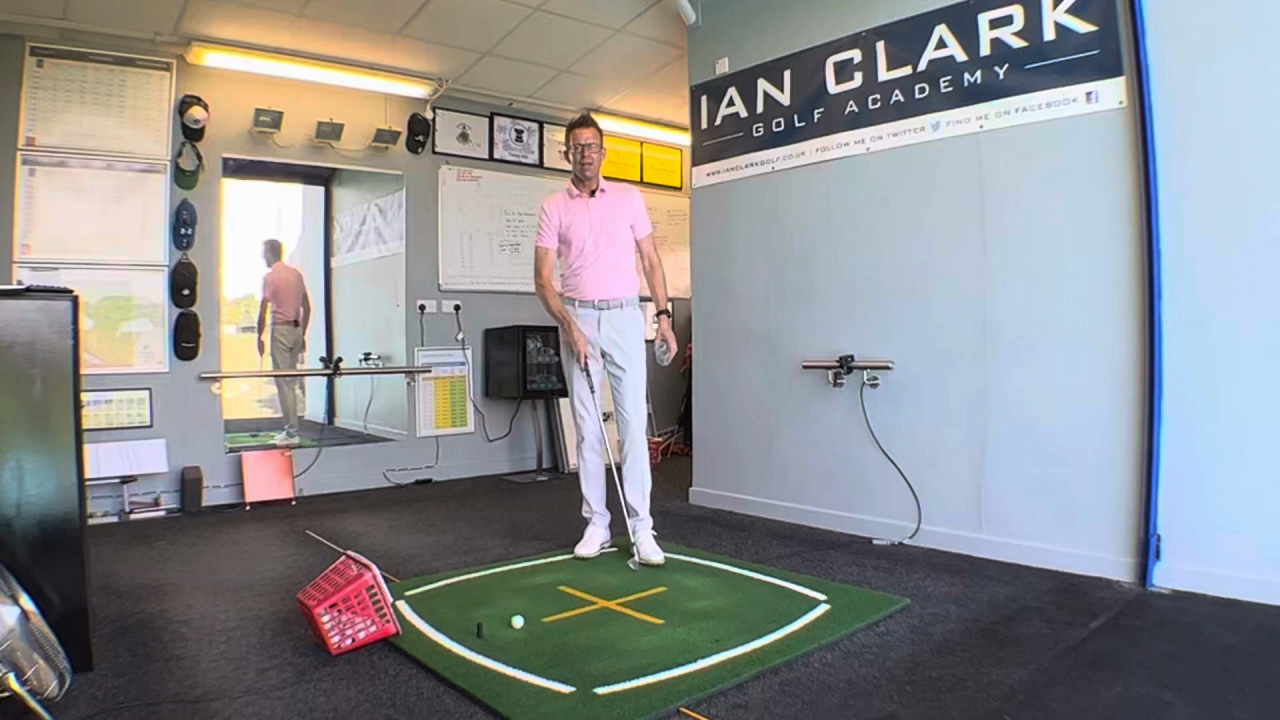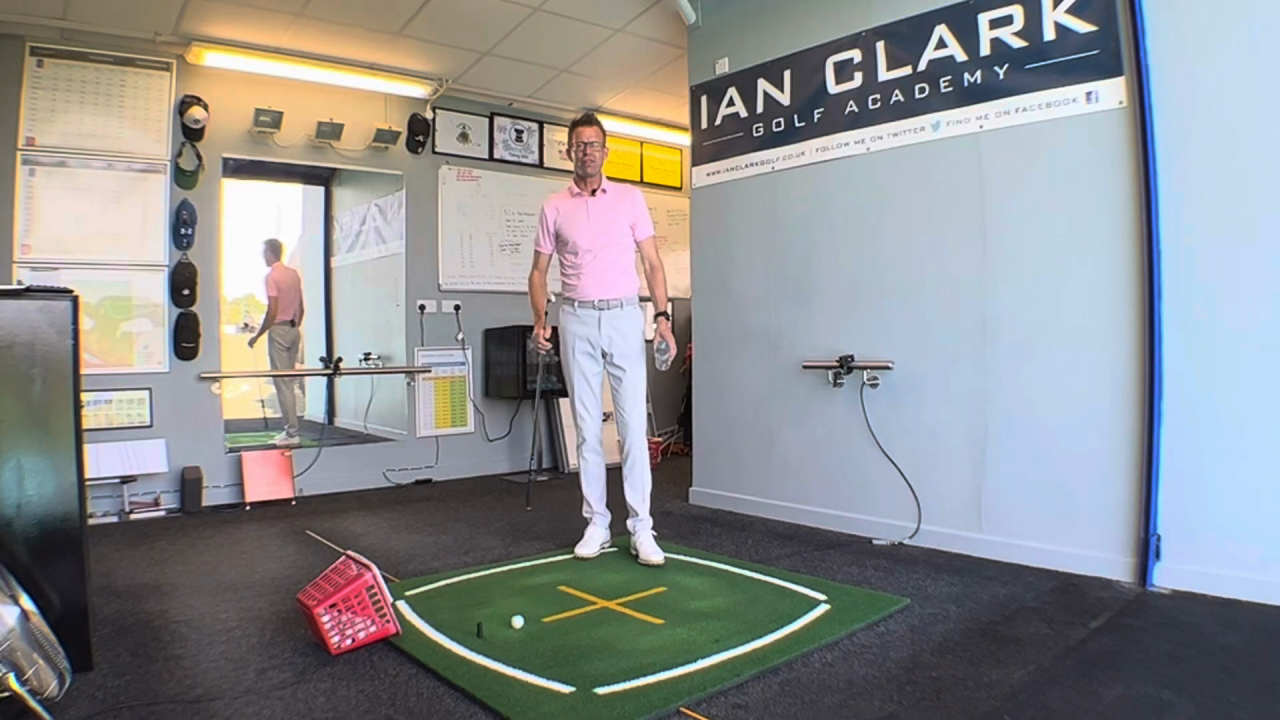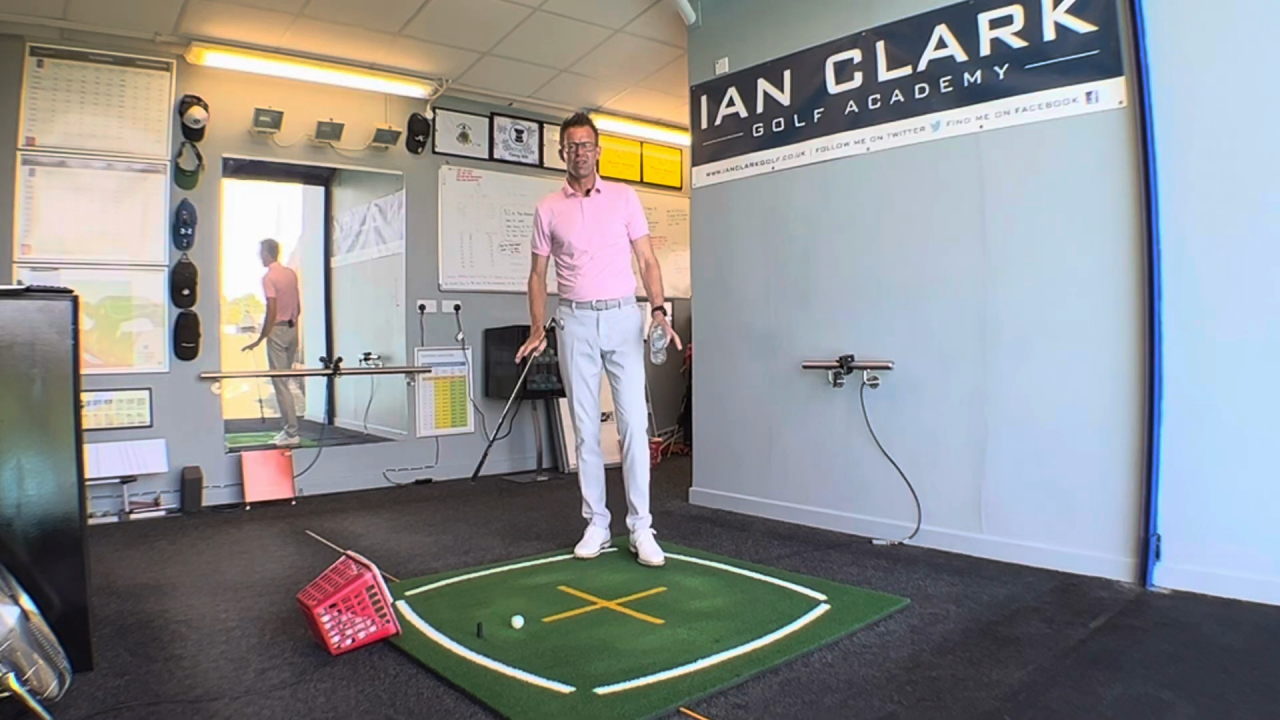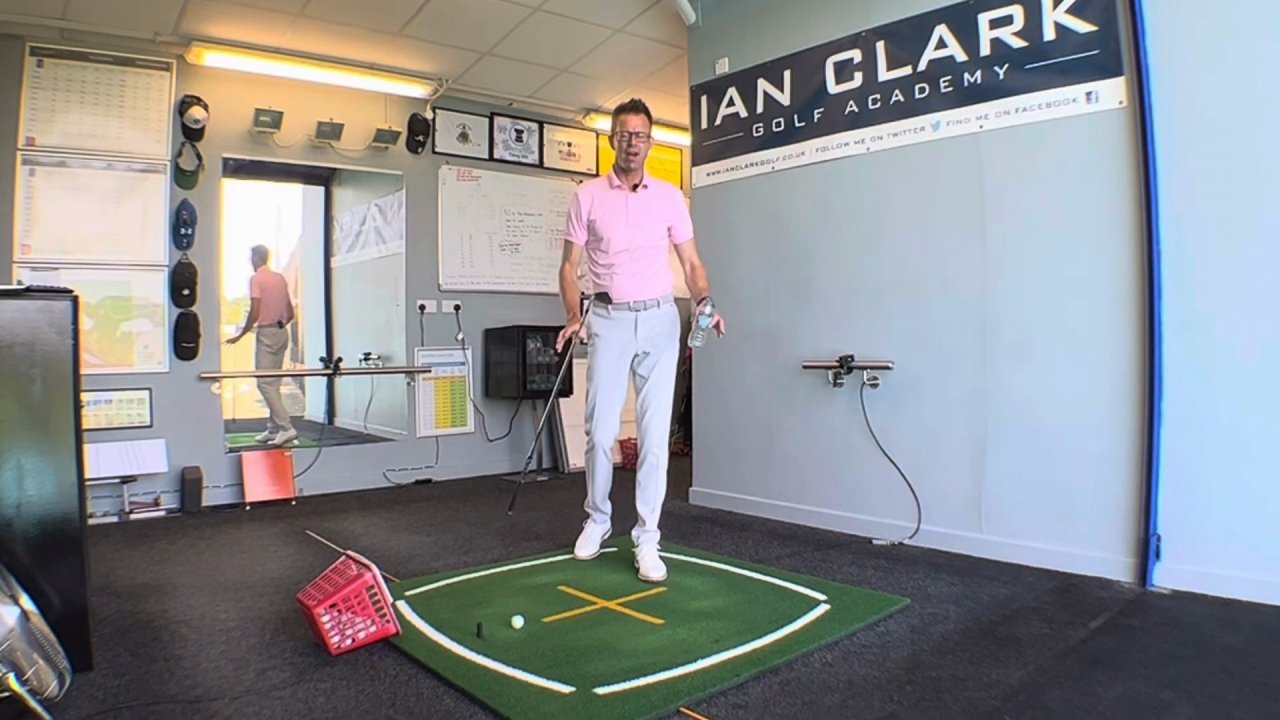
dt=1s
person 1, frame 1
left shoulder: (628, 197)
right shoulder: (553, 207)
left elbow: (650, 260)
right elbow: (543, 277)
left wrist: (663, 314)
right wrist: (570, 327)
left hip: (625, 316)
right hip: (576, 321)
left knee: (633, 423)
right knee: (587, 427)
left ankle: (640, 526)
right ankle: (596, 523)
person 1, frame 2
left shoulder: (630, 198)
right shoulder: (553, 207)
left elbow: (651, 262)
right elbow: (539, 271)
left wrist: (662, 316)
right wrist: (540, 320)
left hip: (624, 317)
right hip: (577, 321)
left knee: (633, 423)
right knee: (586, 426)
left ankle: (640, 527)
right ankle: (597, 523)
person 1, frame 3
left shoulder: (624, 197)
right shoulder: (547, 208)
left elbow: (647, 260)
right elbow: (538, 275)
left wrist: (659, 311)
right wrist: (537, 329)
left hip: (622, 317)
right hip: (574, 322)
left knee: (633, 422)
right knee: (585, 427)
left ankle: (640, 525)
right ankle: (596, 523)
person 1, frame 4
left shoulder: (670, 195)
right shoulder: (587, 195)
left elbow: (690, 262)
right elbow: (570, 265)
left wrist: (705, 303)
right wrist: (574, 315)
left hip: (659, 320)
right hip: (609, 322)
left knee: (654, 434)
right knee: (600, 431)
left ankle: (646, 540)
right ankle: (598, 518)
person 2, frame 1
left shoulder: (271, 277)
right shoulder: (296, 273)
left elbow: (263, 312)
right elbow: (307, 307)
left wrist: (260, 338)
left hip: (281, 330)
right hip: (296, 329)
left knee: (284, 383)
right knee: (291, 382)
left ankle: (292, 433)
right ankle: (290, 429)
person 2, frame 2
left shoulder: (272, 276)
right shoulder: (294, 274)
left elbow: (272, 311)
left wrist: (257, 336)
left hip: (279, 330)
right hip: (293, 330)
left knee: (282, 383)
right knee: (289, 382)
left ankle: (292, 433)
right ankle: (290, 430)
person 2, frame 3
left shoulder: (269, 277)
right shoulder: (291, 274)
left elbow: (271, 312)
left wrist: (259, 340)
left hip: (277, 331)
right hip: (292, 330)
left knee: (280, 384)
right knee: (284, 383)
left ankle: (292, 433)
right ankle: (288, 429)
person 2, frame 4
left shoulder: (256, 279)
right shoulder: (280, 279)
left elbow: (255, 313)
right elbow: (290, 313)
left wrist: (240, 336)
left hip: (266, 333)
right hip: (282, 332)
left knee: (264, 383)
right knee: (273, 383)
left ankle: (286, 427)
right ankle: (274, 429)
